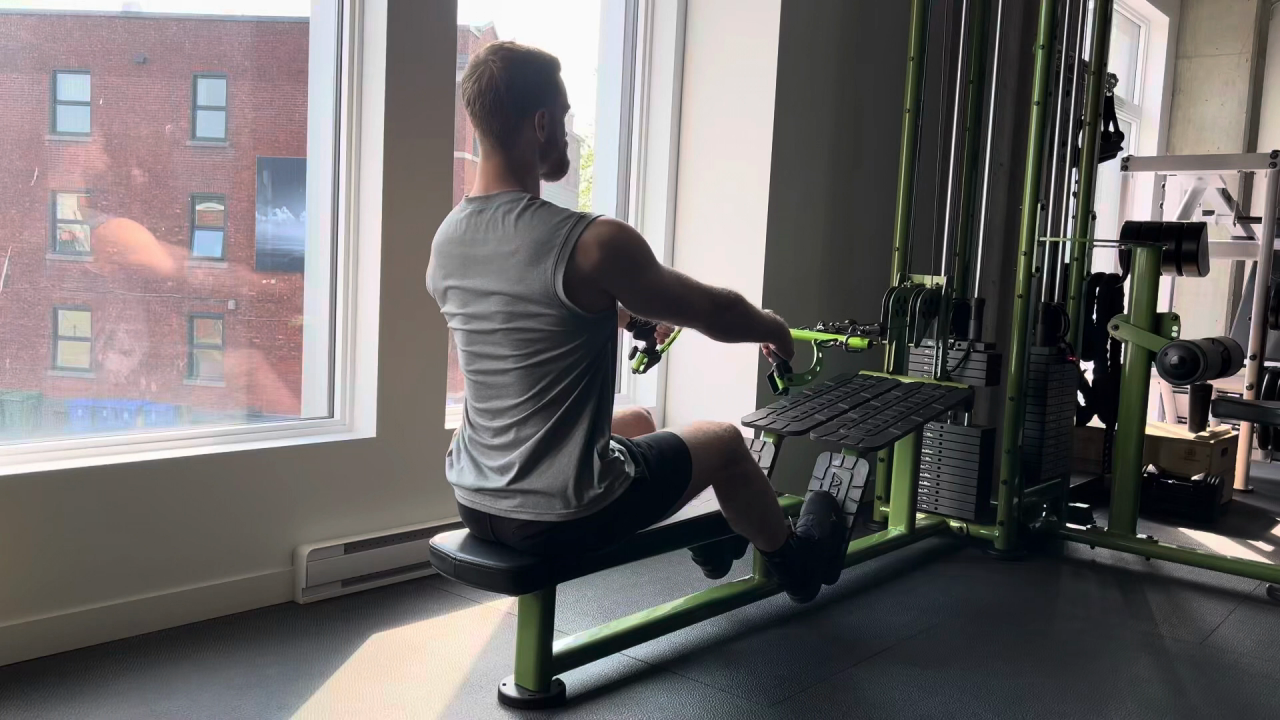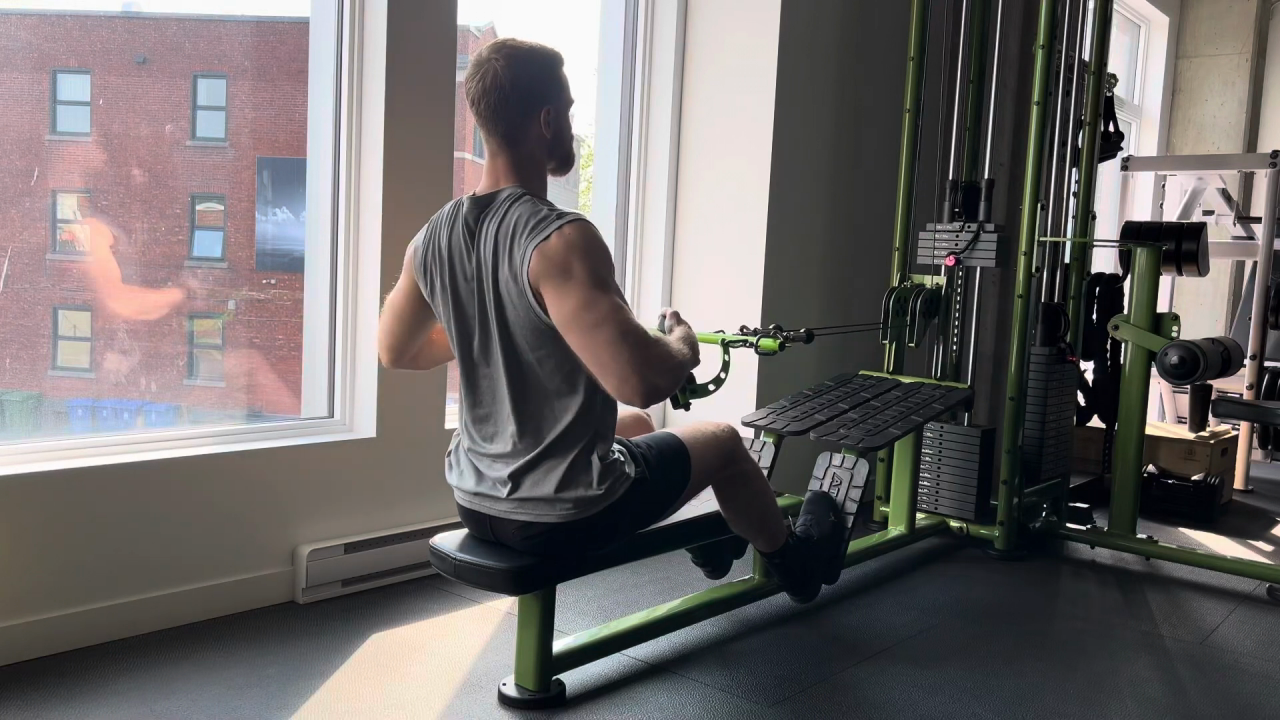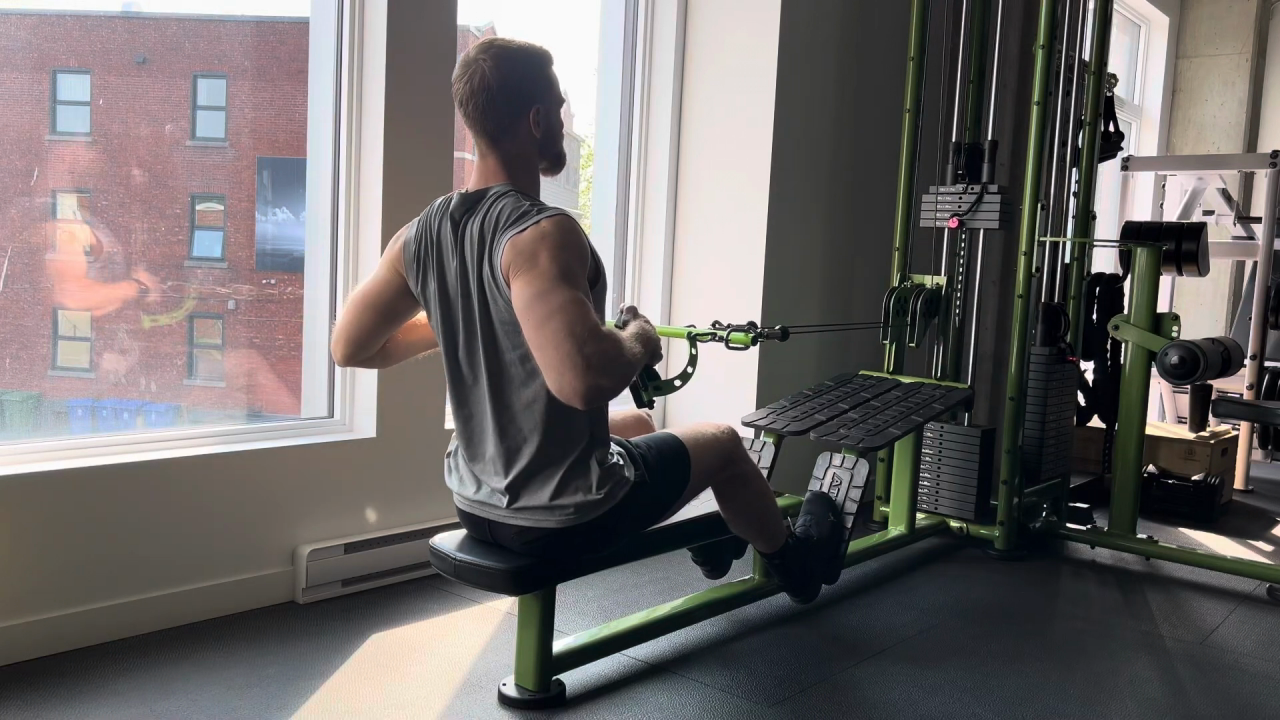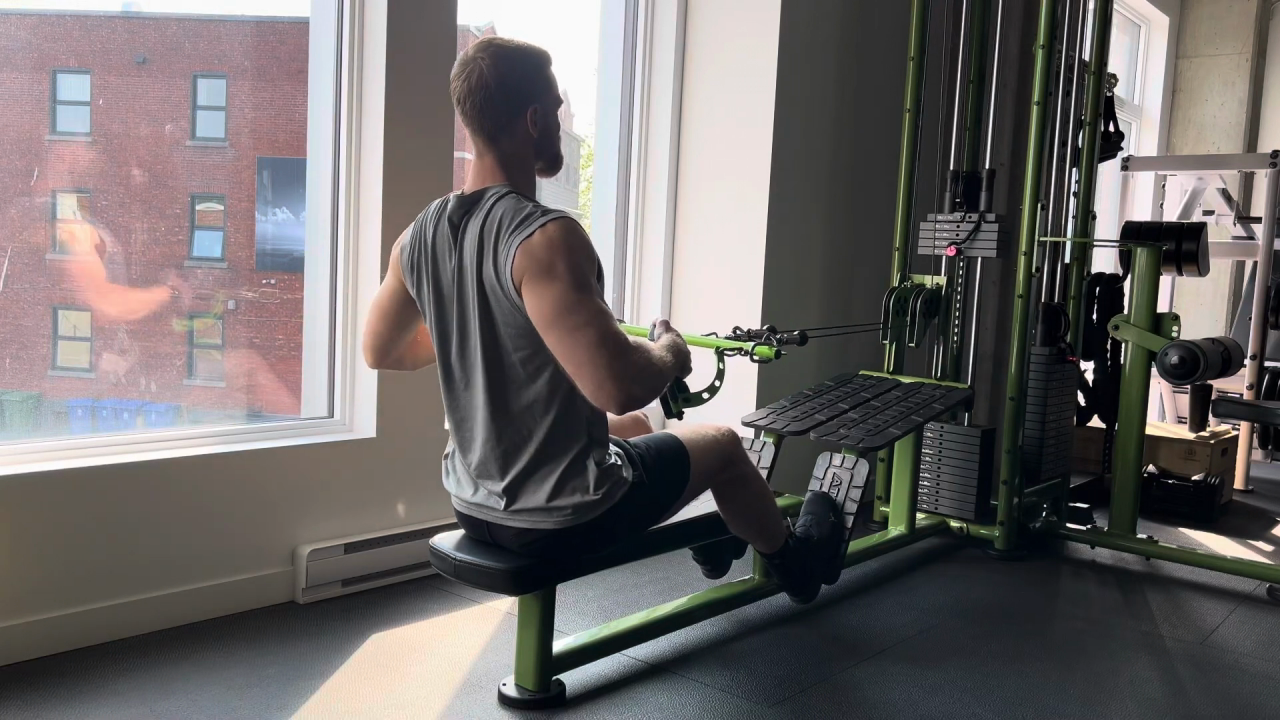
dt=0.7s
person 1, frame 1
left shoulder: (447, 241)
right shoulder: (592, 244)
right elbow: (716, 313)
right wrist: (772, 329)
left hip: (476, 503)
right hip: (564, 516)
left knee: (636, 423)
right knee: (723, 440)
right ankle: (798, 562)
person 1, frame 2
left shoulder: (432, 240)
right shoulder: (561, 242)
left elbow: (395, 352)
right elbow: (642, 382)
right wrist: (683, 346)
left hip: (476, 502)
right hip: (567, 517)
left knee: (634, 427)
right knee: (722, 440)
left ankle: (709, 541)
right ankle: (796, 562)
person 1, frame 3
left shoulder: (420, 237)
right shoulder: (543, 235)
left elbow: (349, 347)
right elbow: (584, 379)
right wrist: (639, 340)
left hip: (476, 504)
right hip: (564, 519)
left knee: (635, 424)
right knee: (721, 441)
left ankle: (708, 540)
right ankle: (795, 561)
person 1, frame 4
left shoulder: (419, 236)
right shoulder: (545, 239)
left elbow: (380, 351)
right elbow: (621, 386)
right wrist: (670, 352)
left hip: (473, 503)
right hip: (564, 518)
left knee: (634, 428)
right knee: (721, 443)
left ankle: (709, 540)
right ankle: (797, 562)
